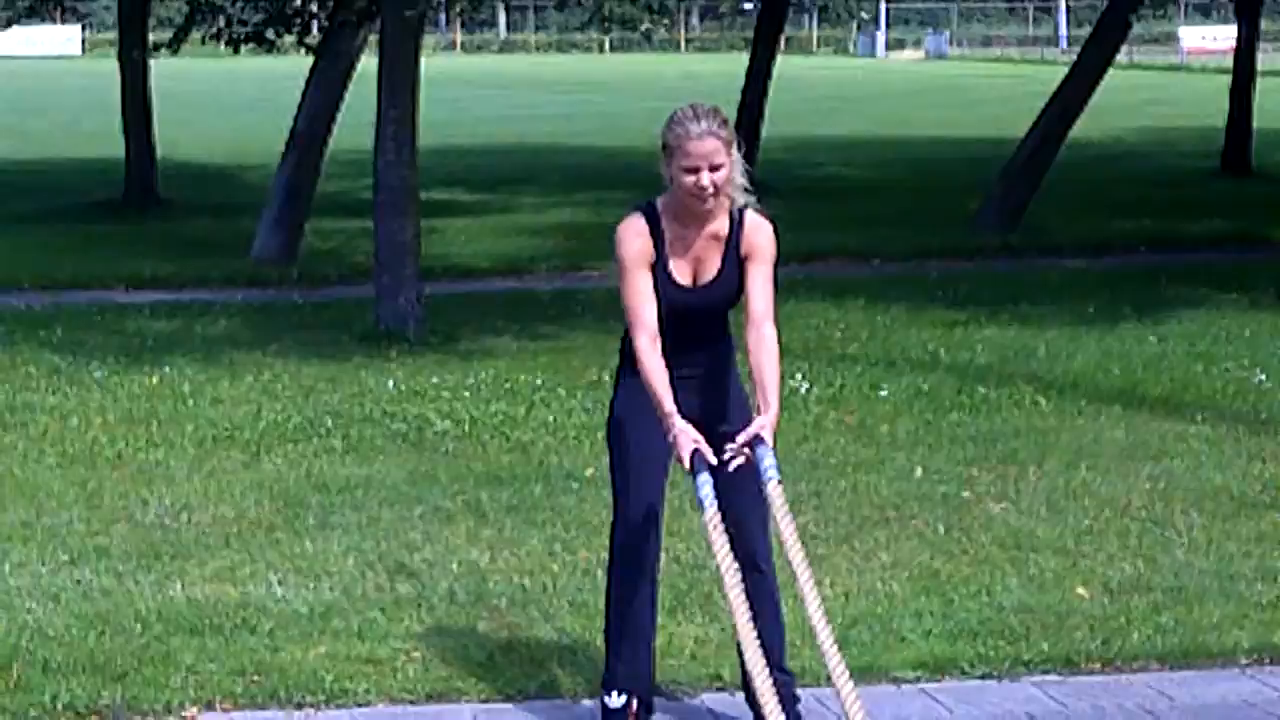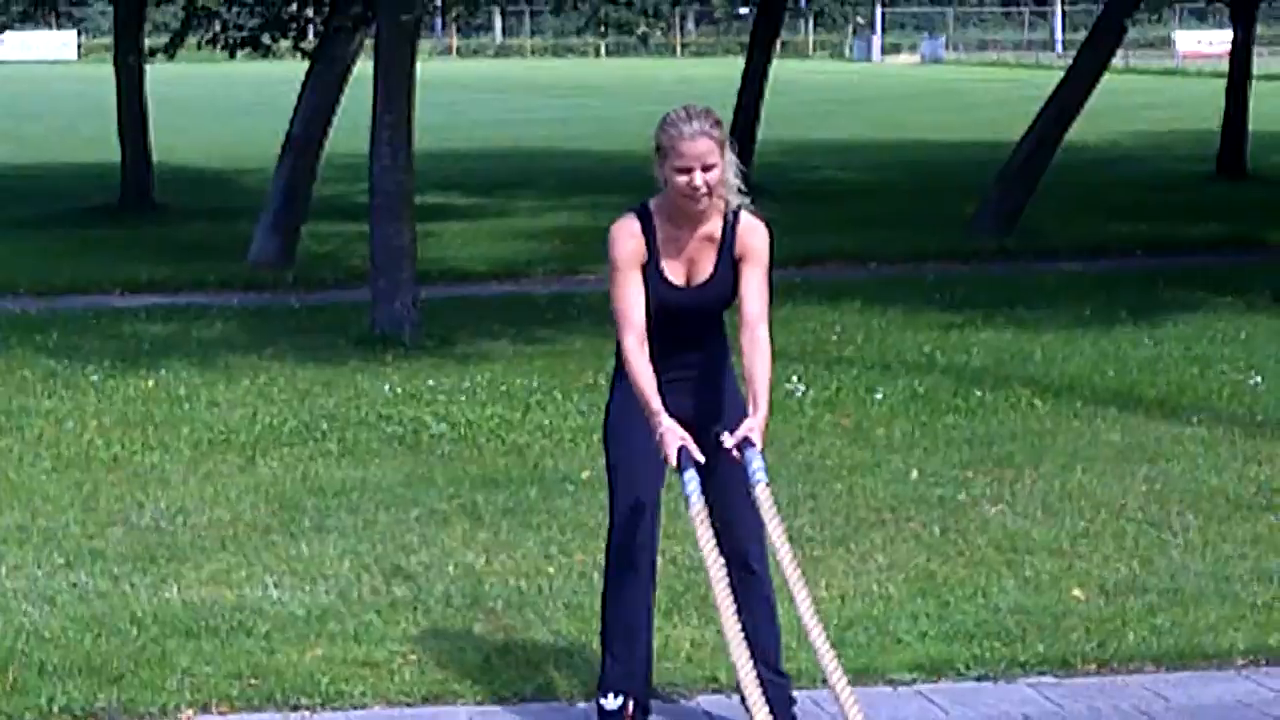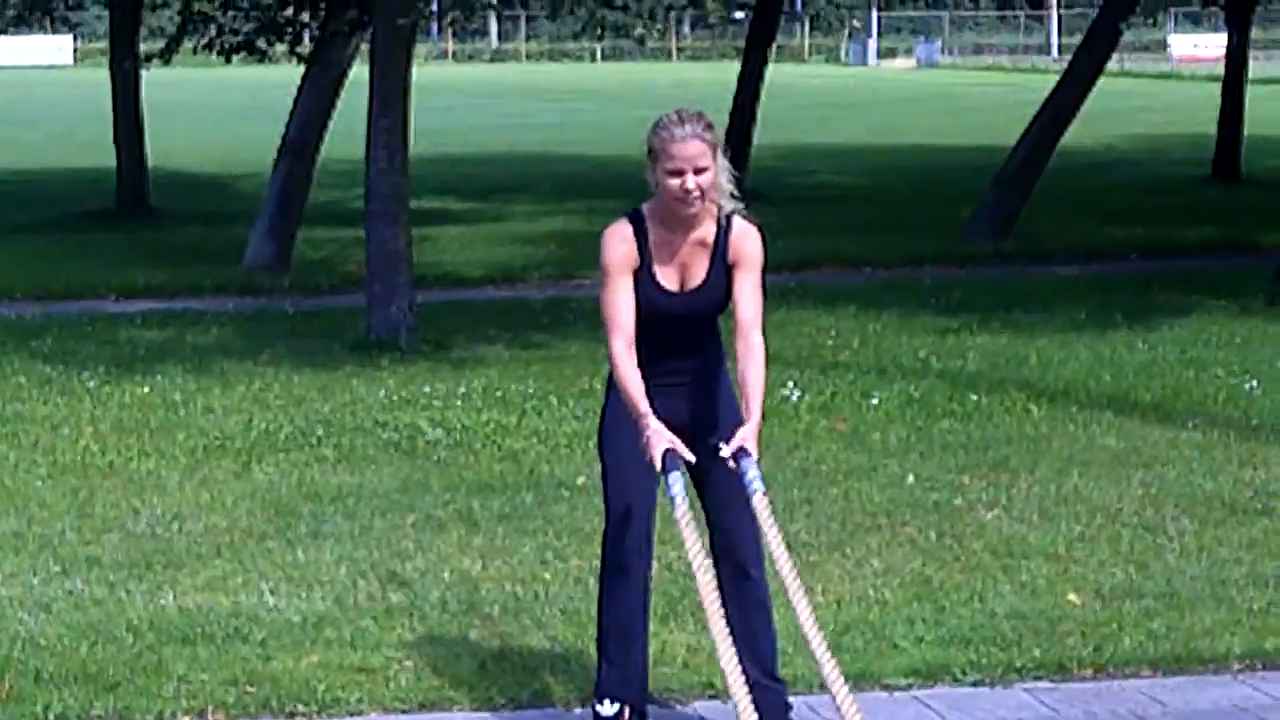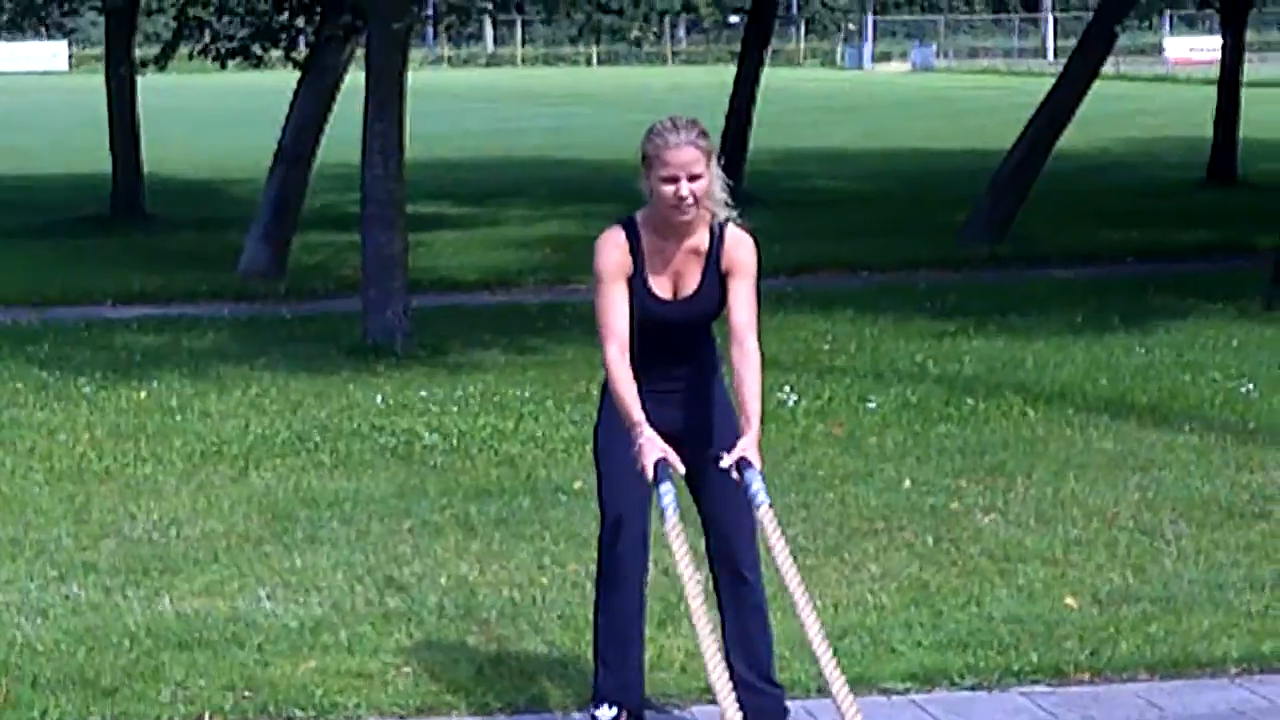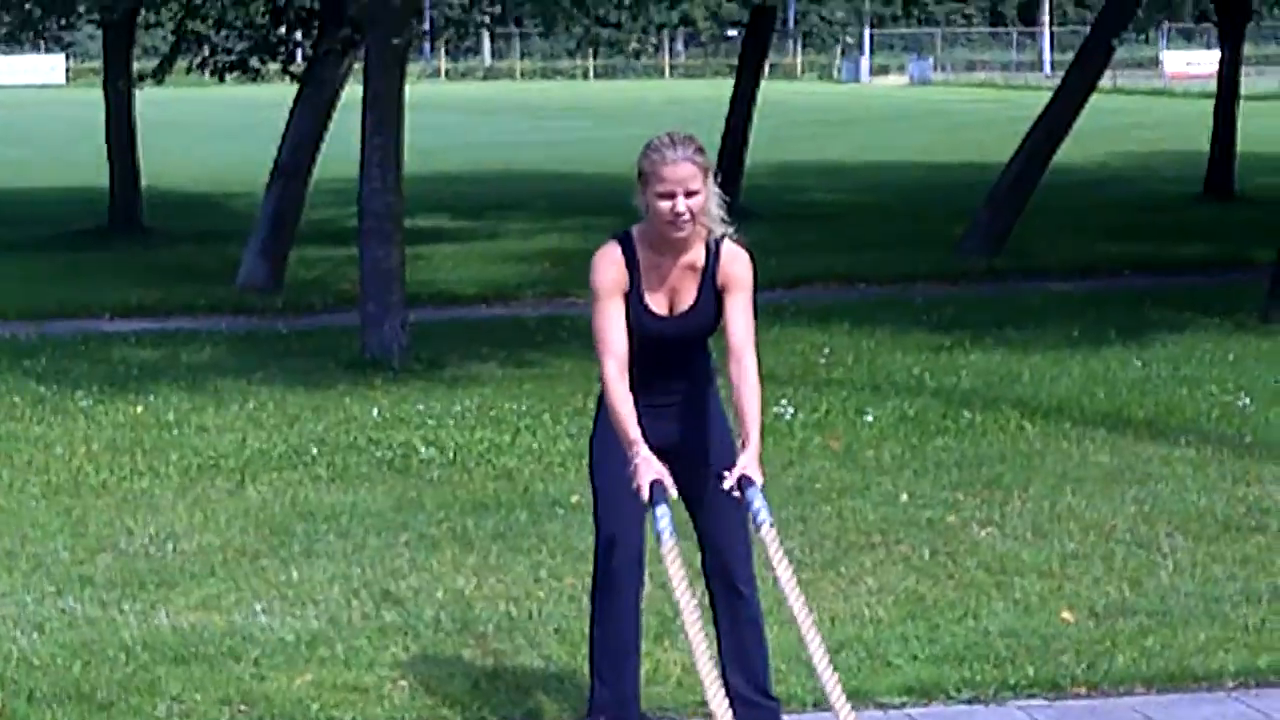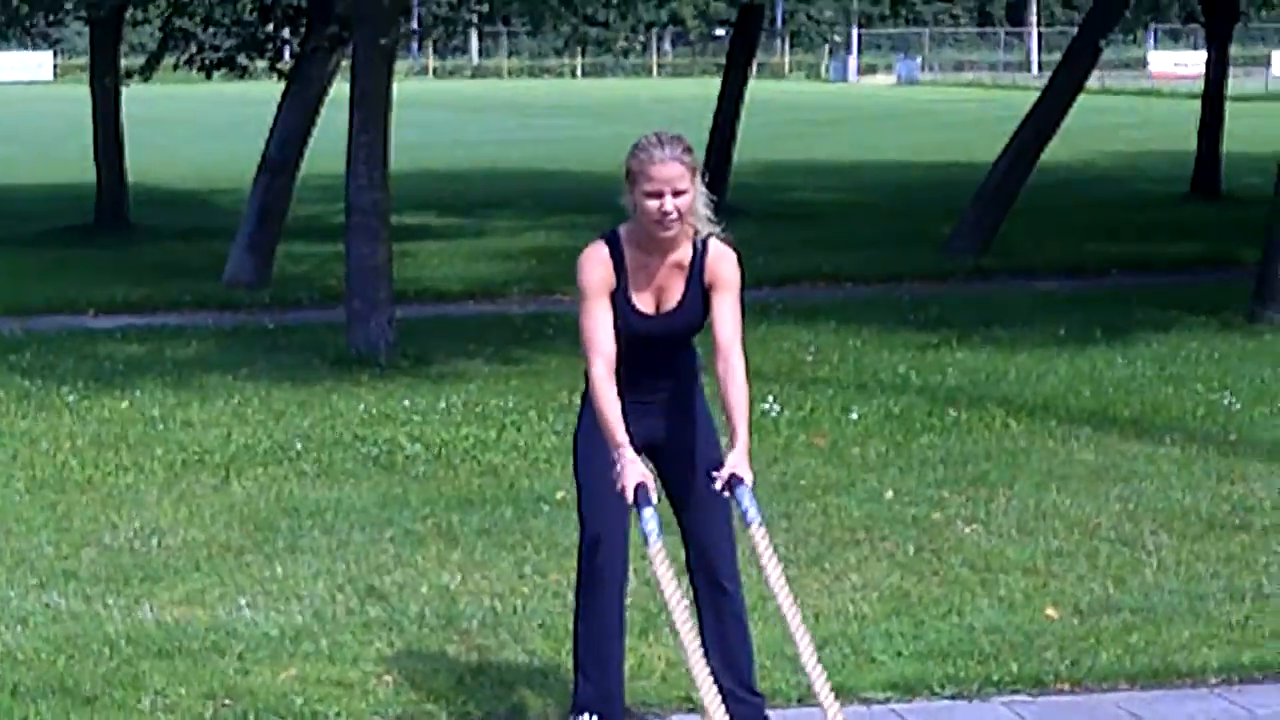
dt=0.1s
person 1, frame 1
left shoulder: (753, 230)
right shoulder: (638, 231)
left elbow: (762, 326)
right elbow: (645, 338)
left wrist: (767, 413)
right wrist: (675, 424)
left hip: (718, 387)
right hip: (646, 394)
left knee: (751, 539)
right knee: (635, 538)
person 1, frame 2
left shoulder: (748, 231)
right shoulder: (631, 232)
left elbow: (755, 327)
right elbow: (632, 336)
left wrist: (757, 414)
right wrist: (662, 422)
left hip: (713, 387)
right hip: (642, 395)
left knee: (745, 541)
right knee: (631, 541)
person 1, frame 3
left shoulder: (740, 237)
right shoulder: (623, 238)
left elbow: (749, 333)
right elbow: (620, 342)
left wrist: (751, 422)
right wrist: (649, 424)
left hip: (708, 393)
right hip: (638, 399)
left knee: (741, 546)
right knee: (627, 547)
person 1, frame 4
left shoulder: (734, 245)
right shoulder: (616, 246)
left elbow: (744, 341)
right elbow: (615, 349)
left wrist: (751, 432)
right wrist: (641, 432)
left hip: (702, 398)
right hip: (632, 405)
left knee: (737, 551)
right knee: (622, 552)
person 1, frame 5
left shoulder: (730, 260)
right shoulder: (613, 261)
left elbow: (743, 356)
right elbow: (612, 365)
left wrist: (750, 446)
right wrist: (637, 450)
left hip: (698, 414)
right hip: (627, 421)
left knee: (732, 565)
right knee: (617, 566)
person 1, frame 6
left shoulder: (717, 259)
right shoulder: (599, 260)
left elbow: (730, 355)
right elbow: (600, 365)
left wrist: (740, 446)
right wrist: (622, 452)
left hip: (682, 411)
right hip: (611, 418)
left knee: (717, 562)
right knee: (602, 562)
